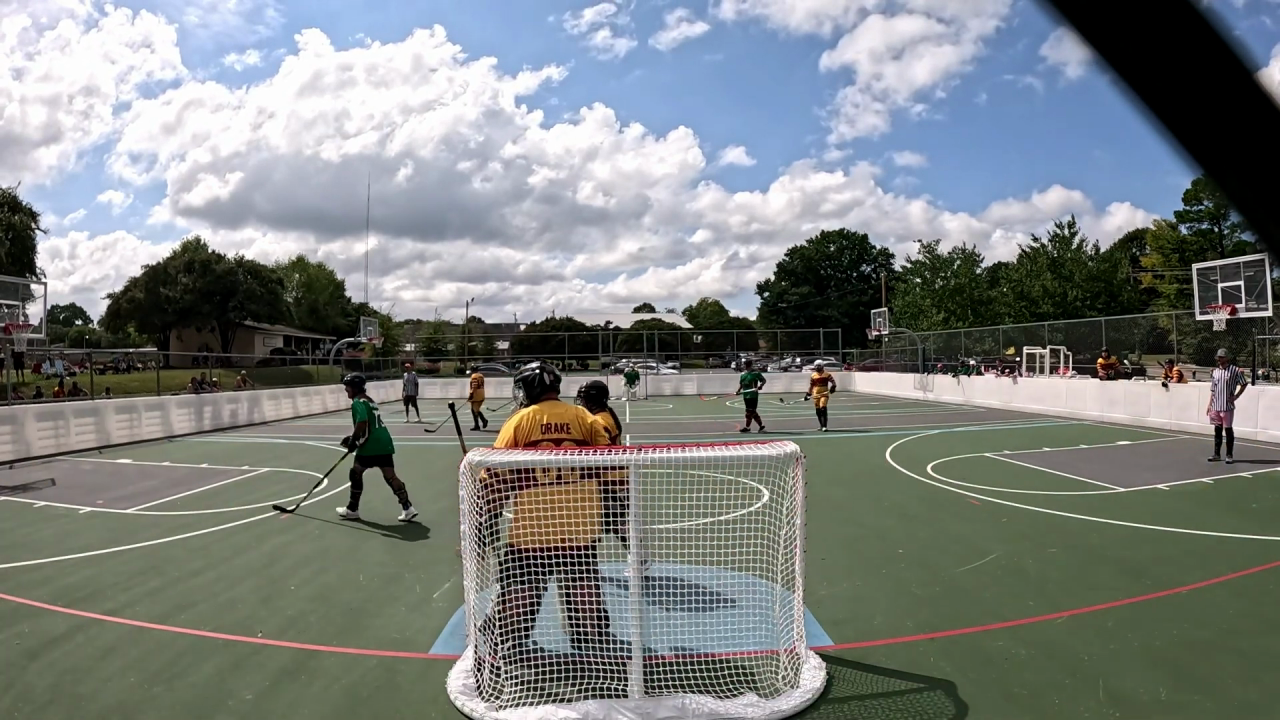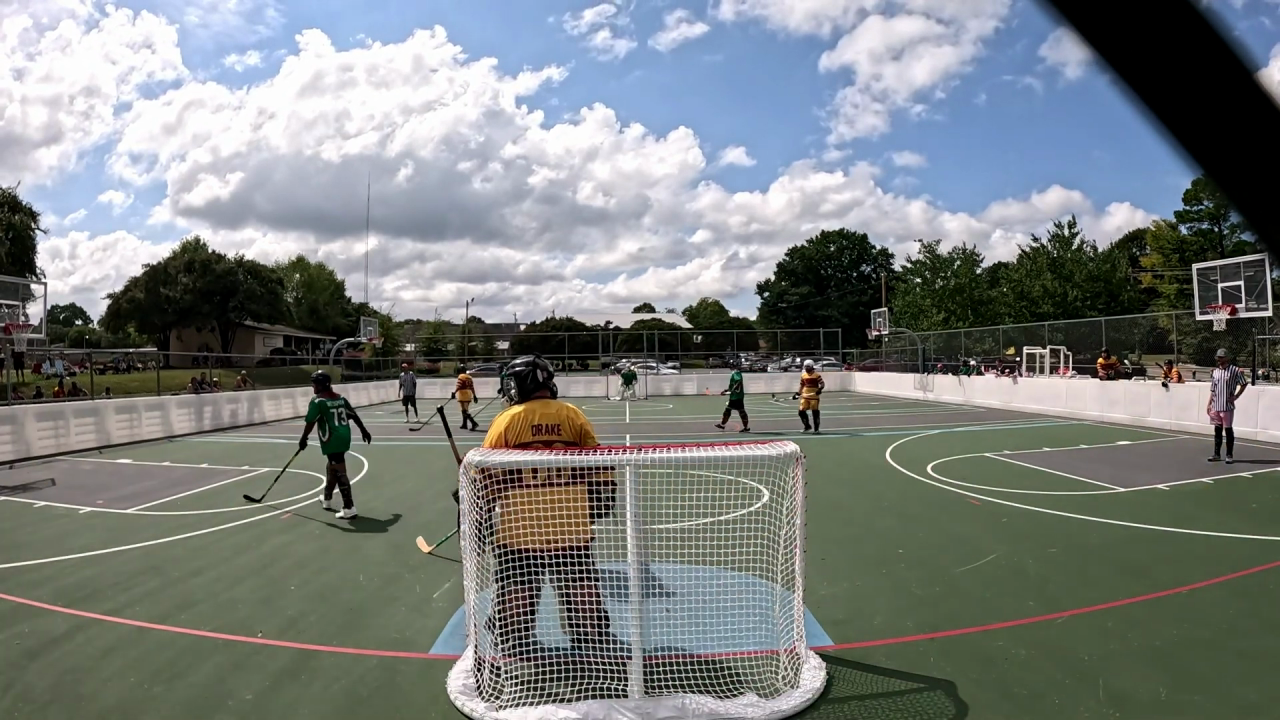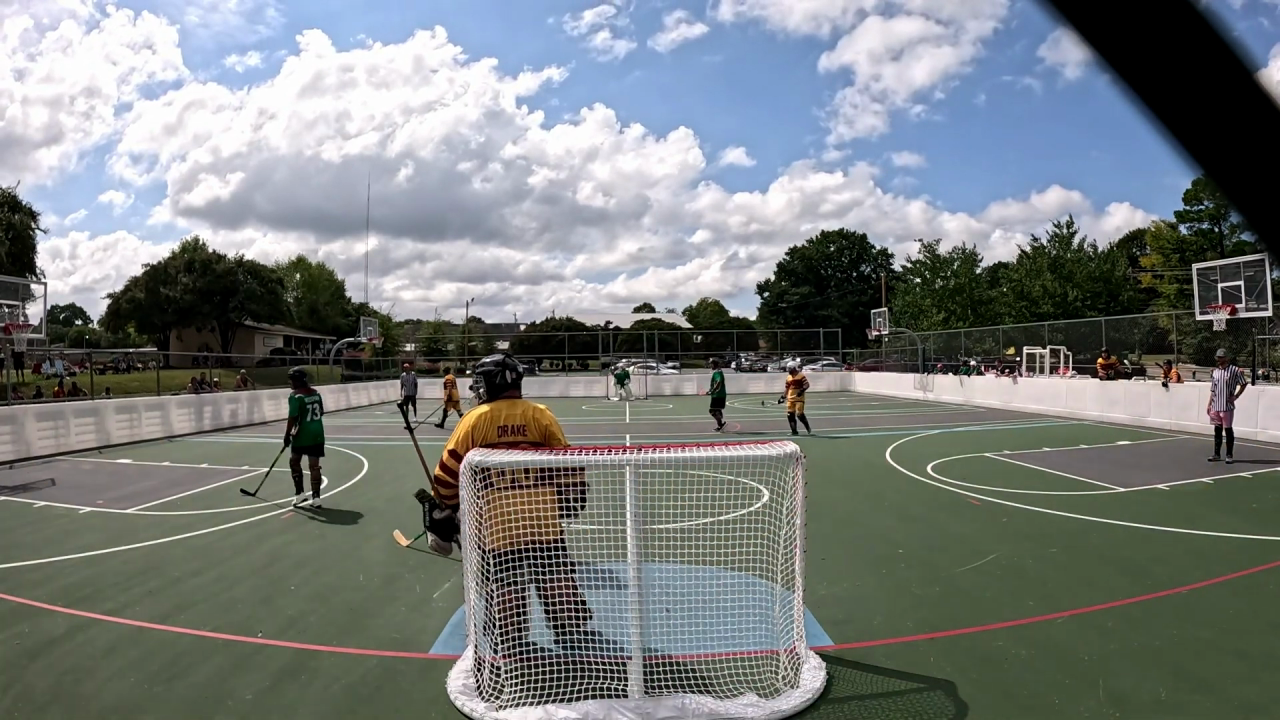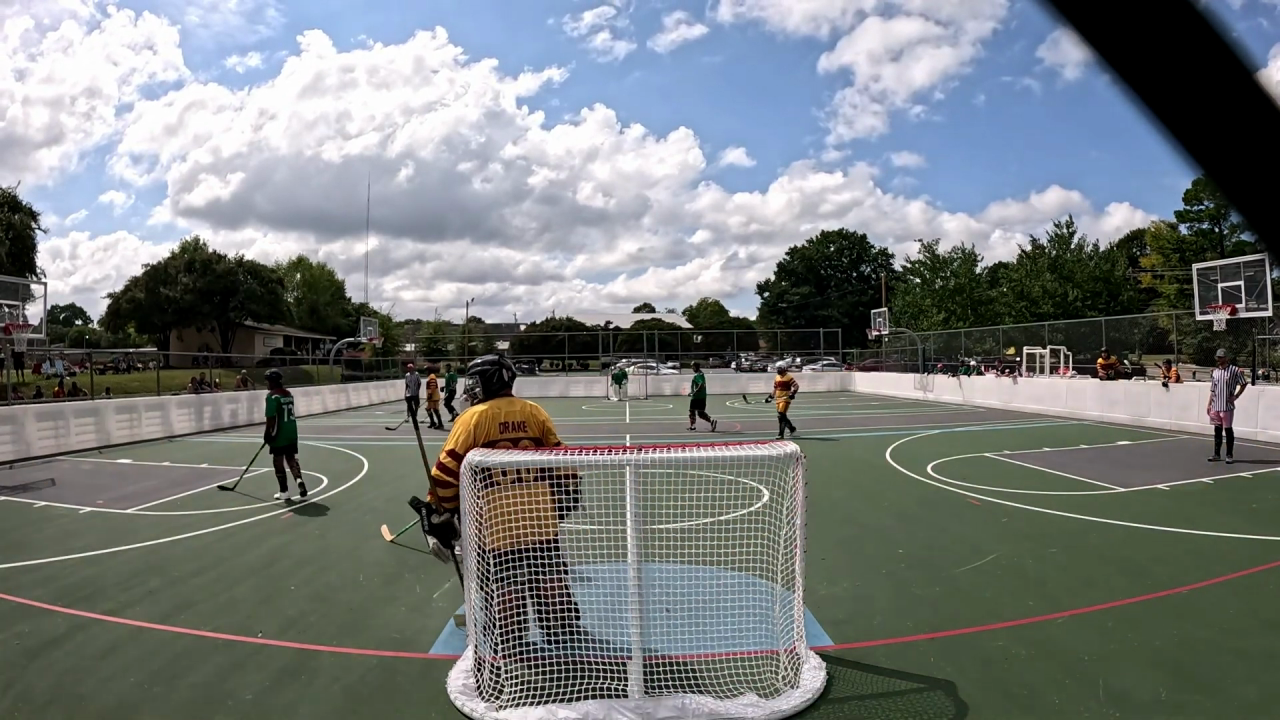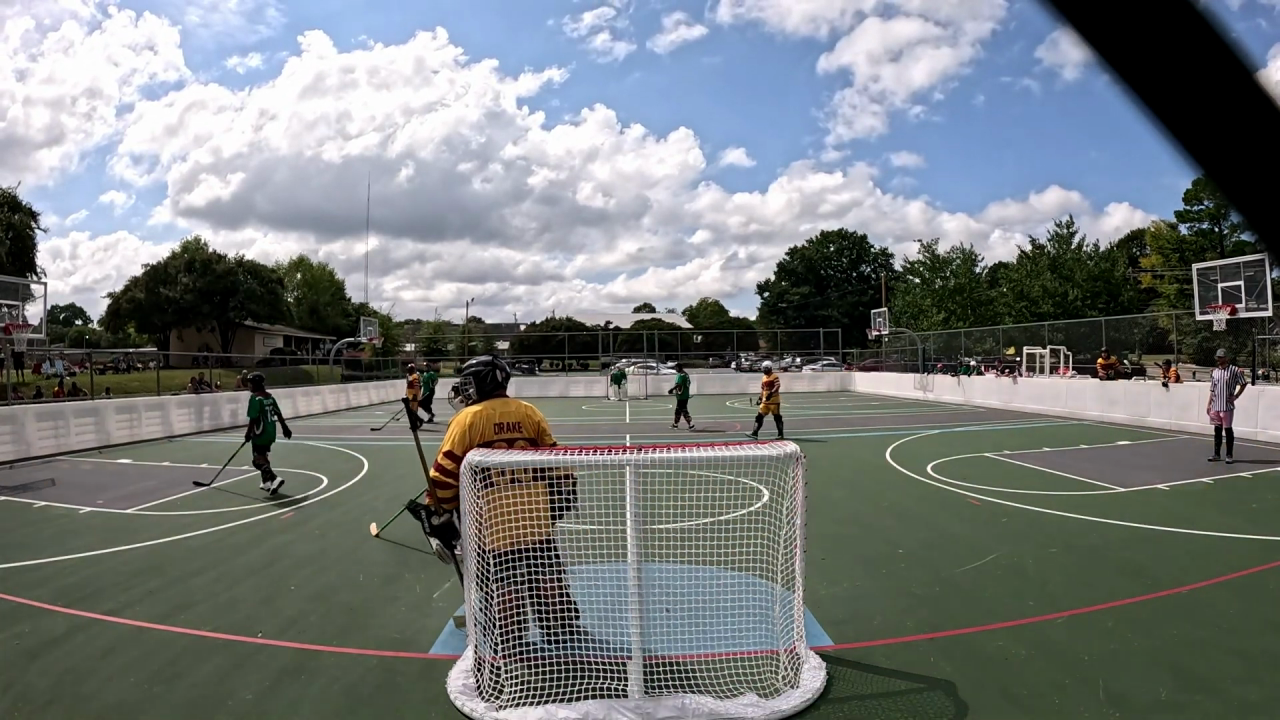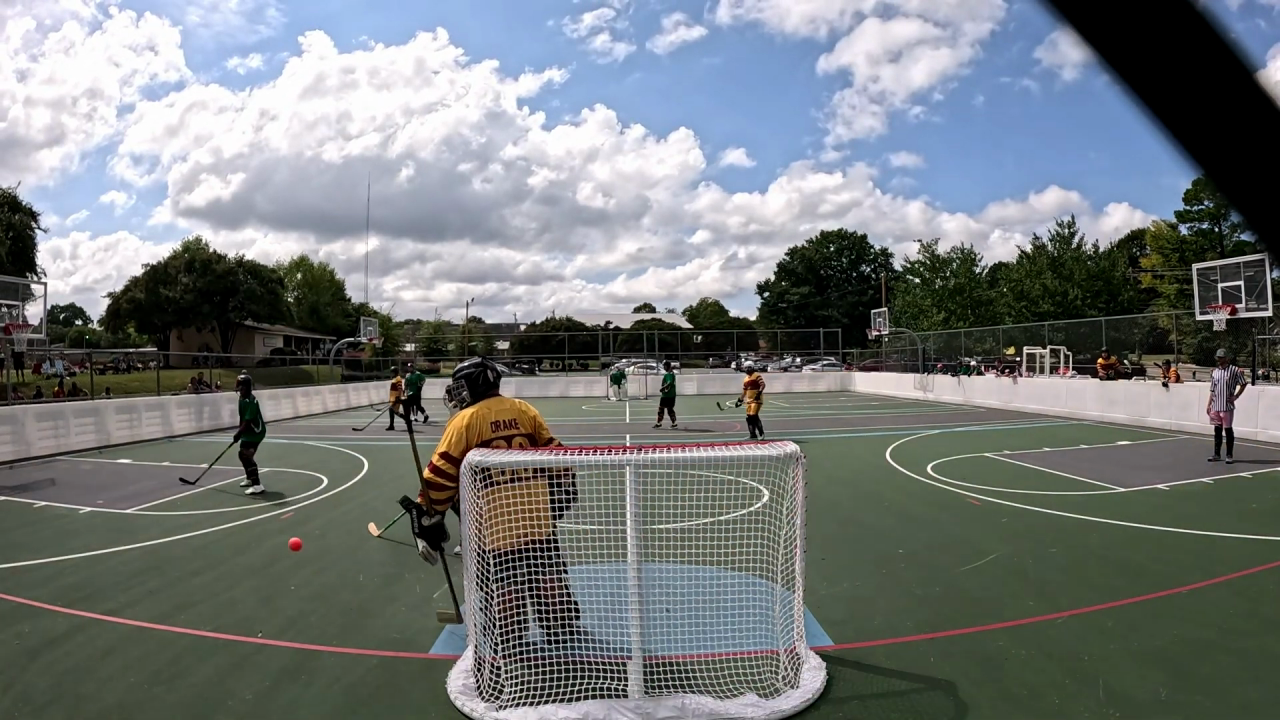
dt=0.4s
person 1, frame 1
left shoulder: (519, 421)
right shoulder: (586, 418)
left elbow: (495, 478)
left wrist: (482, 524)
left hip: (533, 524)
right hip: (580, 520)
left knee: (518, 587)
right knee: (583, 583)
left ankle: (506, 644)
right ankle: (593, 643)
person 1, frame 2
left shoulder: (508, 419)
right shoulder: (573, 415)
left elbow: (487, 474)
right elbow: (598, 466)
right wrist: (599, 504)
left hip: (521, 518)
right hip: (570, 515)
left knee: (517, 584)
right knee: (579, 580)
left ankle: (515, 642)
right ankle: (592, 638)
person 1, frame 3
left shoulder: (474, 419)
right shoulder: (541, 414)
left elbow: (449, 472)
right elbow: (565, 463)
left wrist: (440, 511)
right wrist: (571, 498)
left hip: (495, 515)
right hip: (542, 511)
left knee: (504, 582)
right knee: (555, 572)
left ankle: (510, 641)
right ankle: (571, 627)
person 1, frame 4
left shoulder: (473, 418)
right shoulder: (535, 412)
left elbow: (448, 471)
left wrist: (439, 513)
right wrist: (566, 497)
left hip: (494, 510)
right hip: (538, 505)
left knee: (502, 579)
right knee: (548, 571)
left ankle: (508, 639)
right ankle: (561, 627)
person 1, frame 5
left shoulder: (467, 418)
right shoulder: (530, 412)
left elbow: (446, 472)
left wrist: (439, 513)
right wrist: (562, 495)
left hip: (491, 509)
right hip: (535, 504)
left knee: (502, 578)
right knee: (546, 569)
left ankle: (508, 639)
right ankle: (561, 625)
person 1, frame 6
left shoulder: (465, 419)
right shoulder: (524, 409)
left elbow: (441, 472)
left wrist: (429, 514)
right wrist: (562, 491)
left hip: (492, 507)
right hip: (535, 500)
left knee: (502, 576)
right knee: (546, 568)
left ankle: (508, 638)
right ankle: (561, 625)
